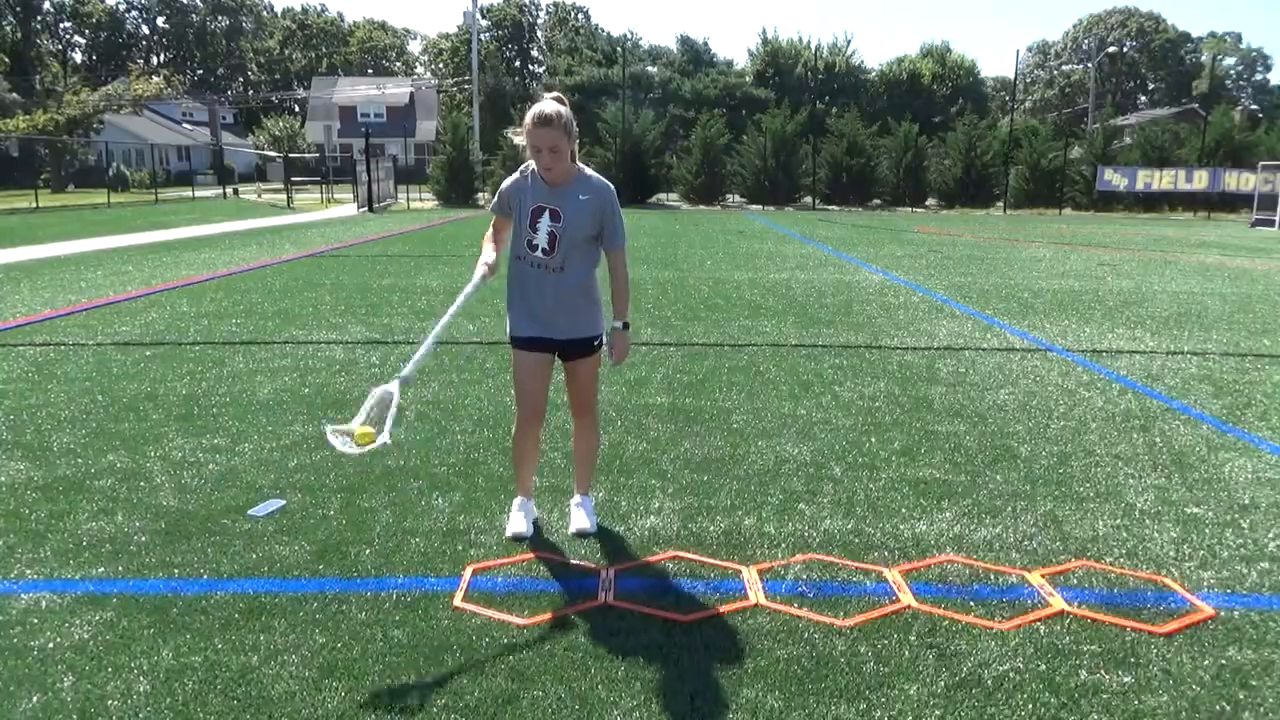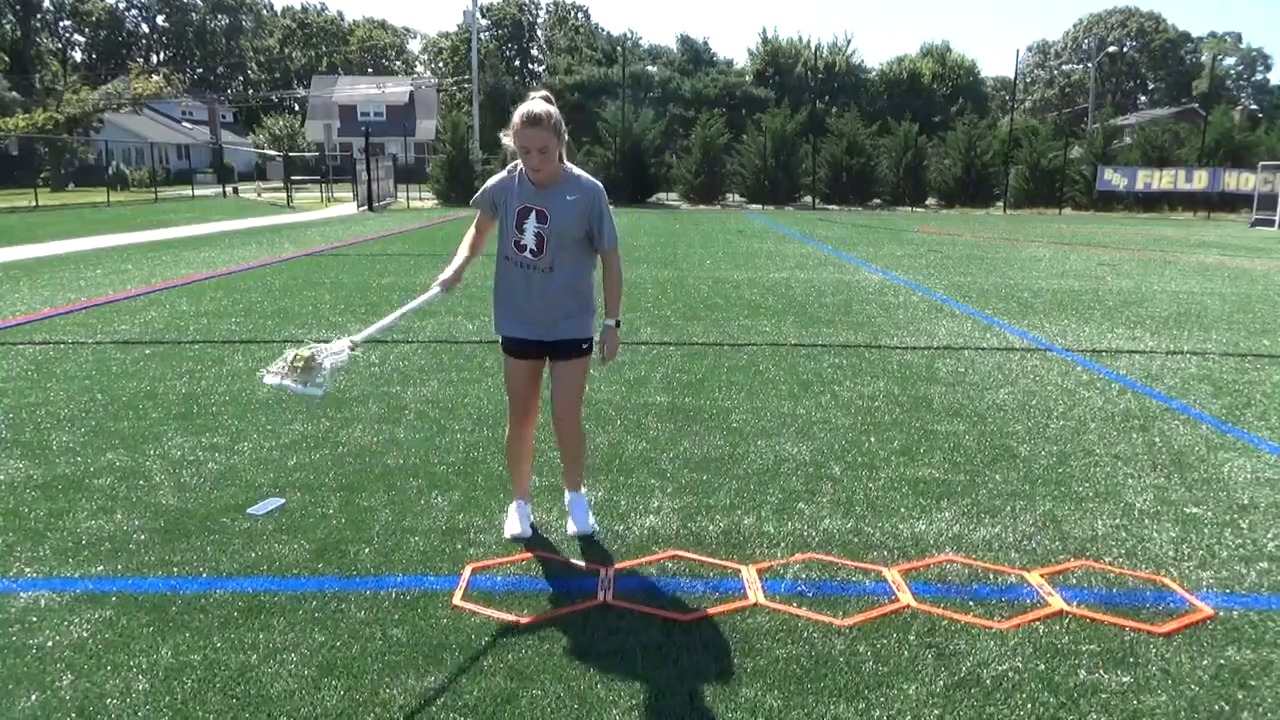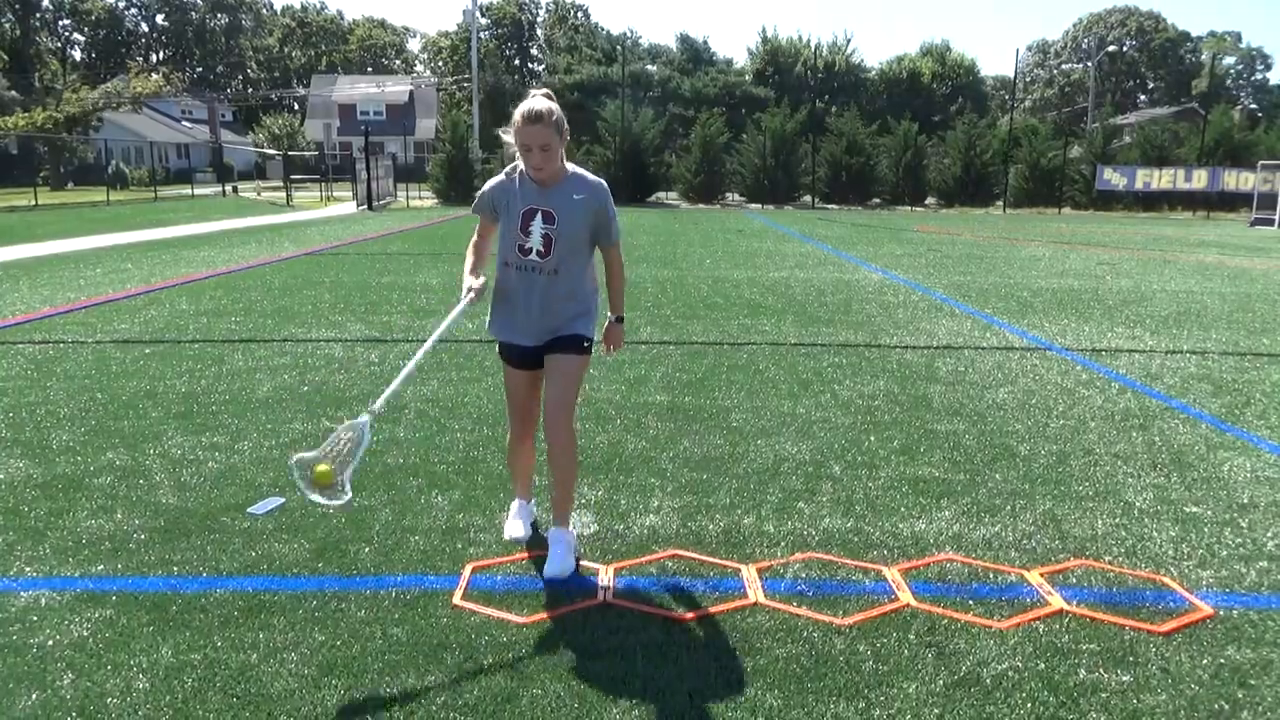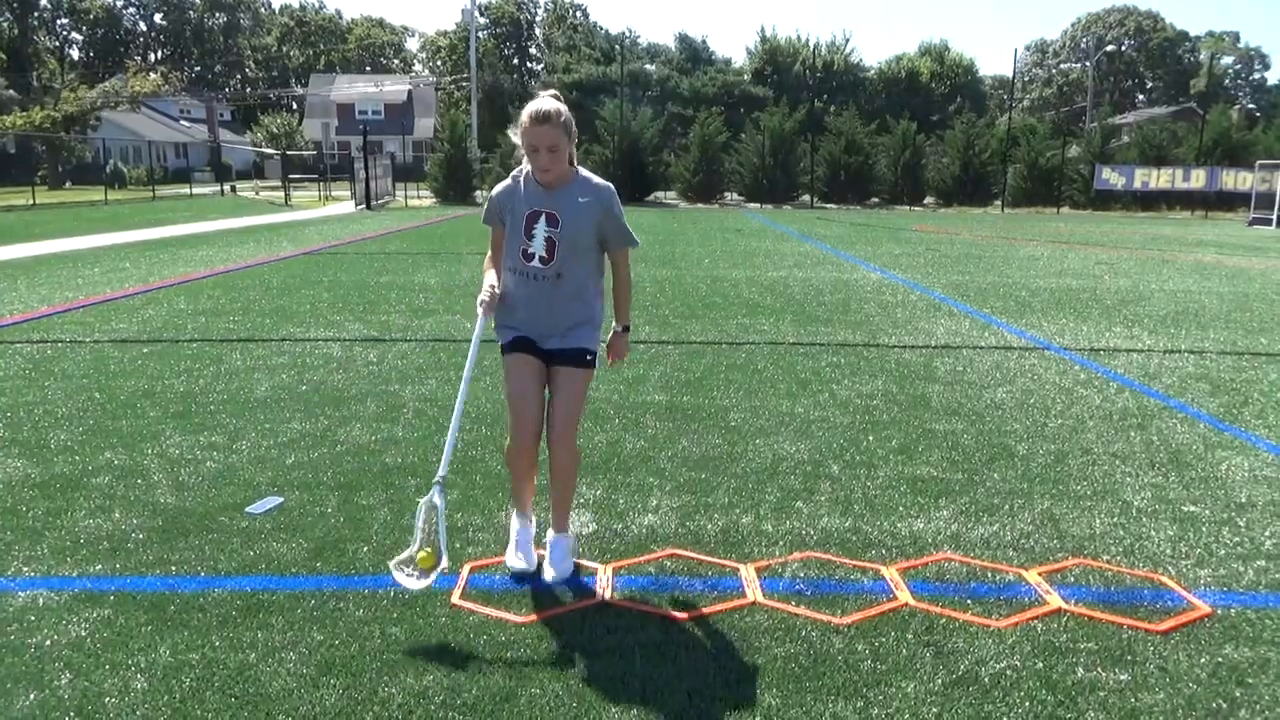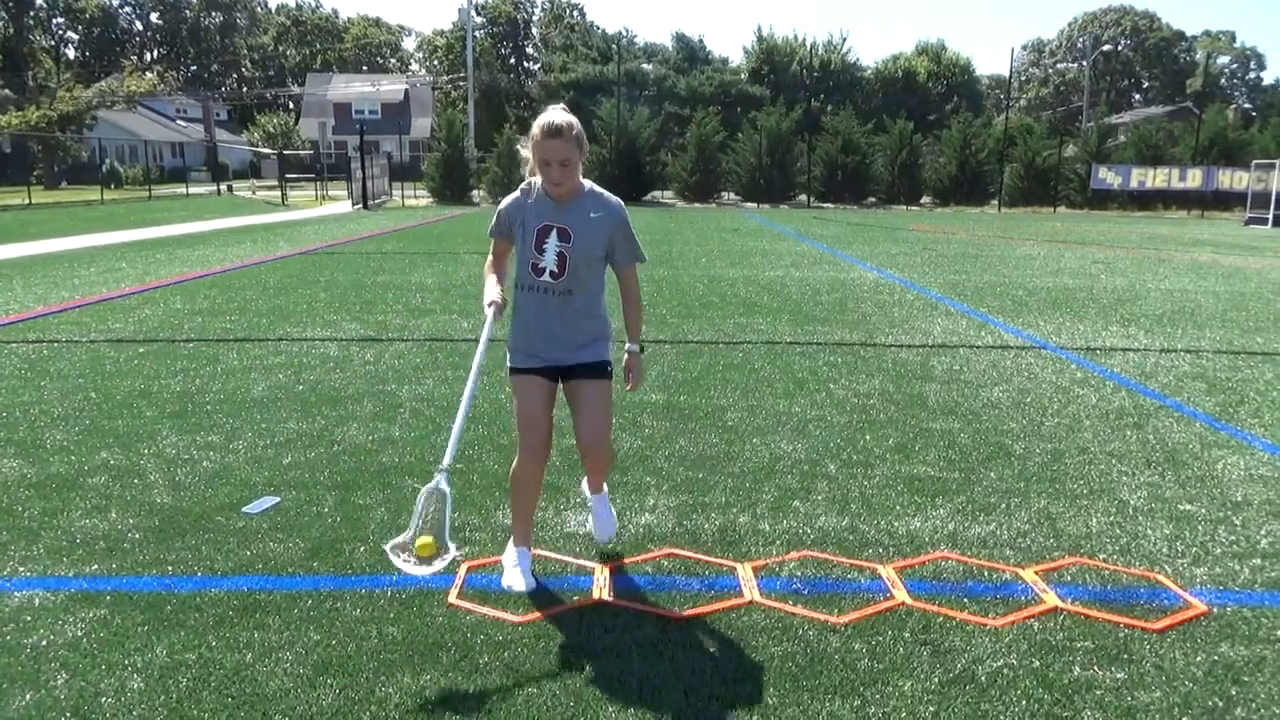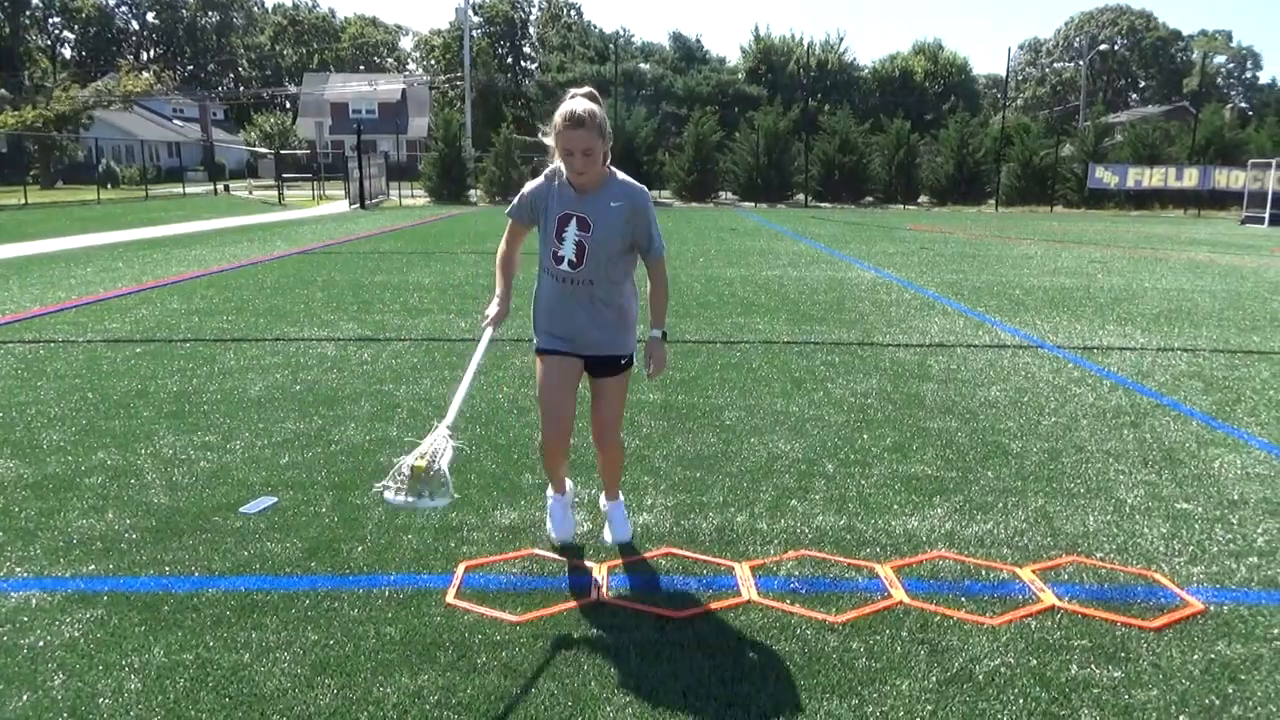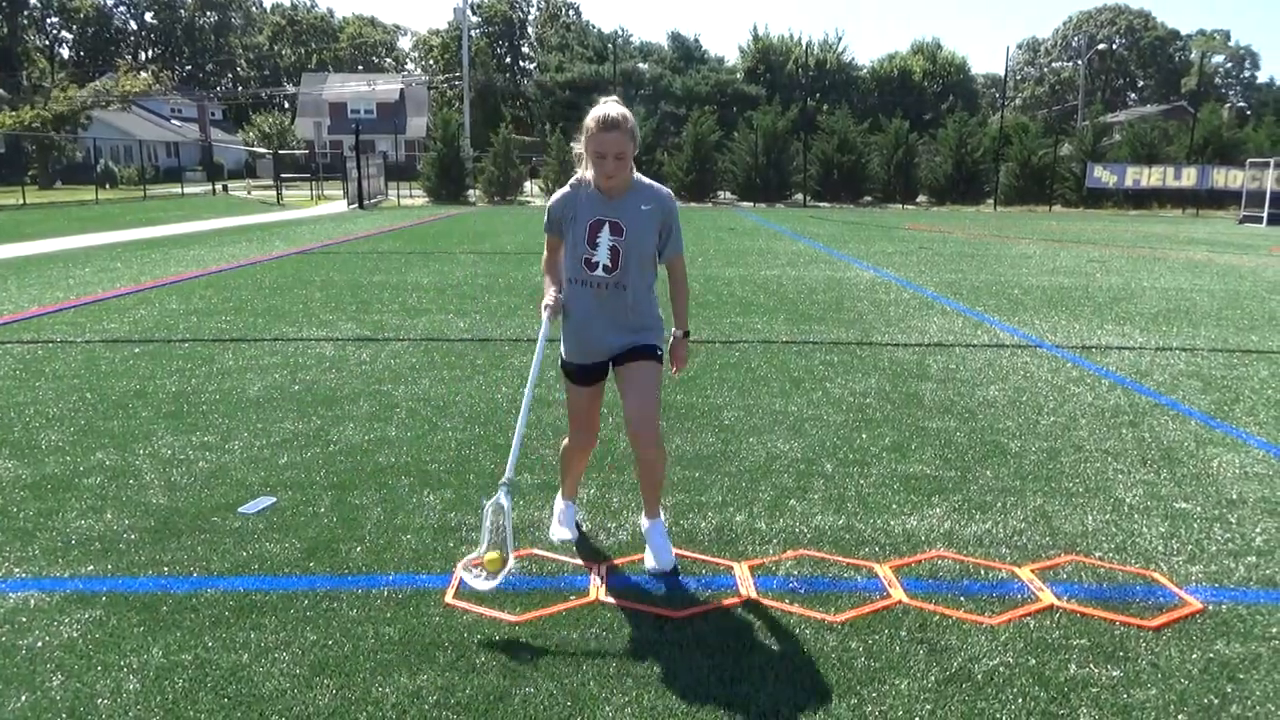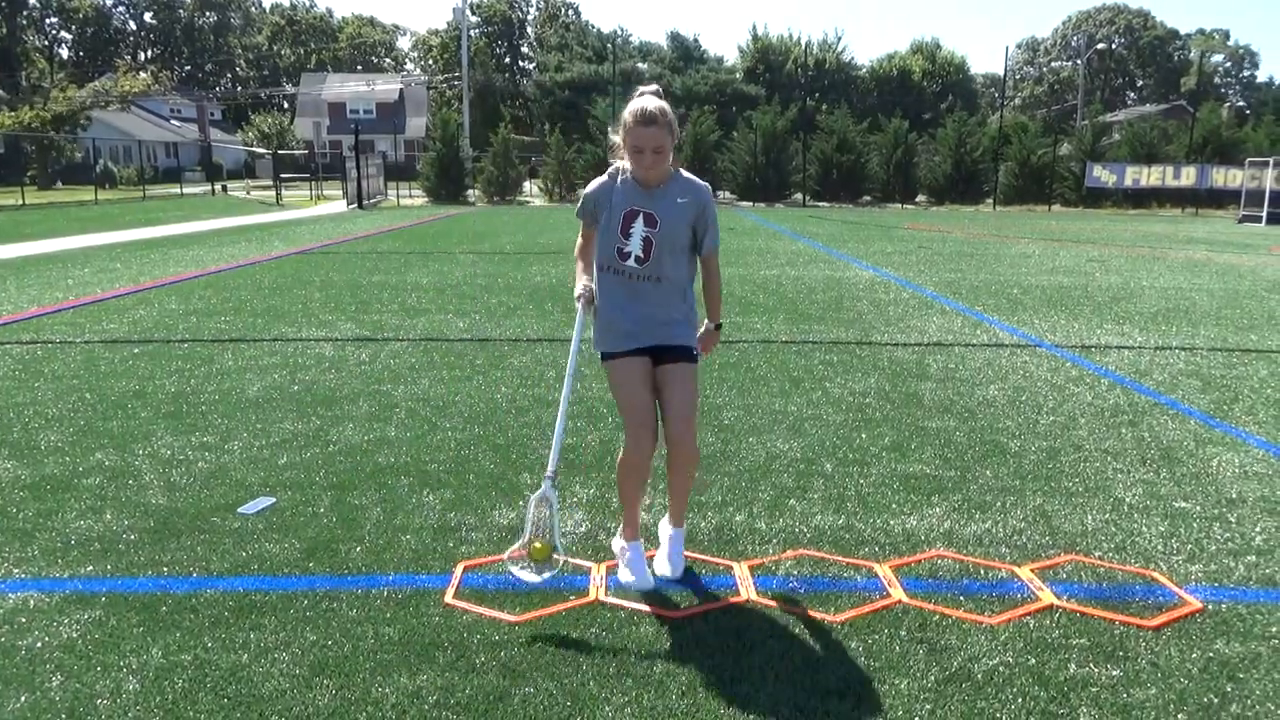
dt=0.2s
person 1, frame 1
left shoulder: (598, 193)
right shoulder: (515, 187)
left elbow: (617, 262)
right elbow: (496, 232)
left wrist: (621, 324)
right wrist: (489, 255)
left hip: (581, 323)
right hip: (528, 321)
left knee: (584, 412)
right knee: (529, 414)
left ankle: (582, 497)
right ankle: (523, 500)
person 1, frame 2
left shoulder: (587, 192)
right shoulder: (501, 187)
left elbow: (610, 260)
right elbow: (479, 230)
left wrist: (611, 324)
right wrist: (458, 265)
left hip: (571, 324)
right hip: (518, 322)
left knee: (566, 419)
right knee: (521, 417)
left ankle: (576, 495)
right ankle: (520, 502)
person 1, frame 3
left shoulder: (592, 192)
right shoulder: (501, 189)
left elbow: (612, 258)
right elbow: (482, 240)
left wrist: (616, 317)
right wrist: (472, 276)
left hip: (571, 324)
right hip: (515, 326)
left knee: (558, 424)
right knee: (521, 427)
left ankle: (562, 531)
right ankle: (521, 502)
person 1, frame 4
left shoulder: (599, 196)
right shoulder: (507, 195)
left elbow: (620, 264)
left wrist: (622, 328)
right wrist: (490, 283)
left hip: (576, 332)
right hip: (520, 328)
left knee: (562, 434)
right knee: (524, 436)
left ankle: (560, 534)
right ankle: (521, 518)
person 1, frame 5
left shoulder: (608, 211)
right shoulder: (515, 207)
left elbow: (628, 283)
right elbow: (497, 260)
left wrist: (635, 348)
right wrist: (493, 290)
left hip: (588, 347)
right hip: (530, 347)
left knee: (596, 448)
right knee: (532, 450)
left ankle: (595, 490)
right ankle: (520, 549)
person 1, frame 6
left shoulder: (632, 198)
right shoulder: (540, 192)
left elbow: (656, 270)
right elbow: (511, 240)
left wrist: (656, 334)
right wrist: (502, 295)
left hip: (611, 336)
right hip: (555, 333)
left knee: (606, 435)
right knee: (555, 431)
left ankle: (613, 501)
right ankle: (559, 492)
person 1, frame 7
left shoulder: (659, 202)
right shoulder: (566, 201)
left elbow: (675, 271)
right elbow: (552, 258)
left wrist: (682, 331)
right wrist: (551, 291)
left hip: (640, 334)
right hip: (582, 340)
left knee: (645, 433)
right knee: (581, 438)
left ankle: (653, 522)
right ankle: (565, 502)
person 1, frame 8
left shoulder: (696, 195)
right shoulder: (601, 191)
left elbow: (709, 265)
right elbow: (585, 246)
left wrist: (713, 323)
right wrist: (583, 280)
left hip: (676, 332)
right hip: (620, 332)
left knee: (682, 438)
right knee: (641, 436)
left ankle: (674, 527)
right ankle: (629, 539)
